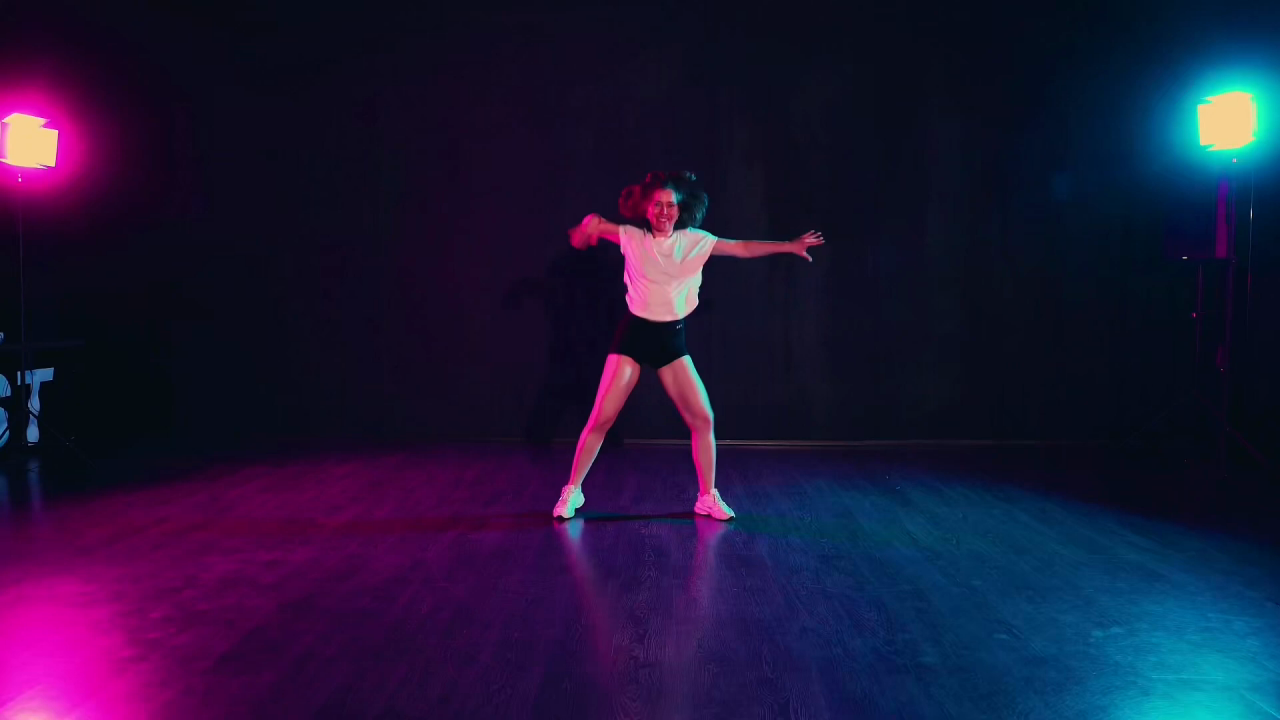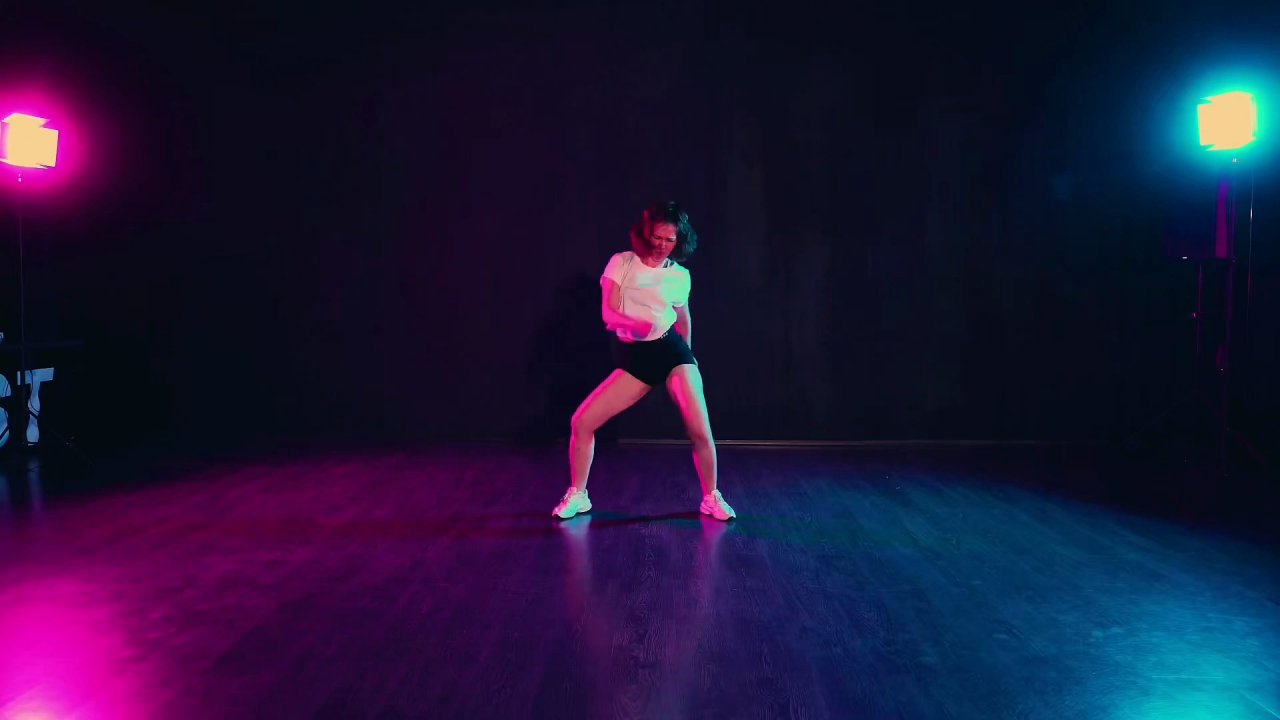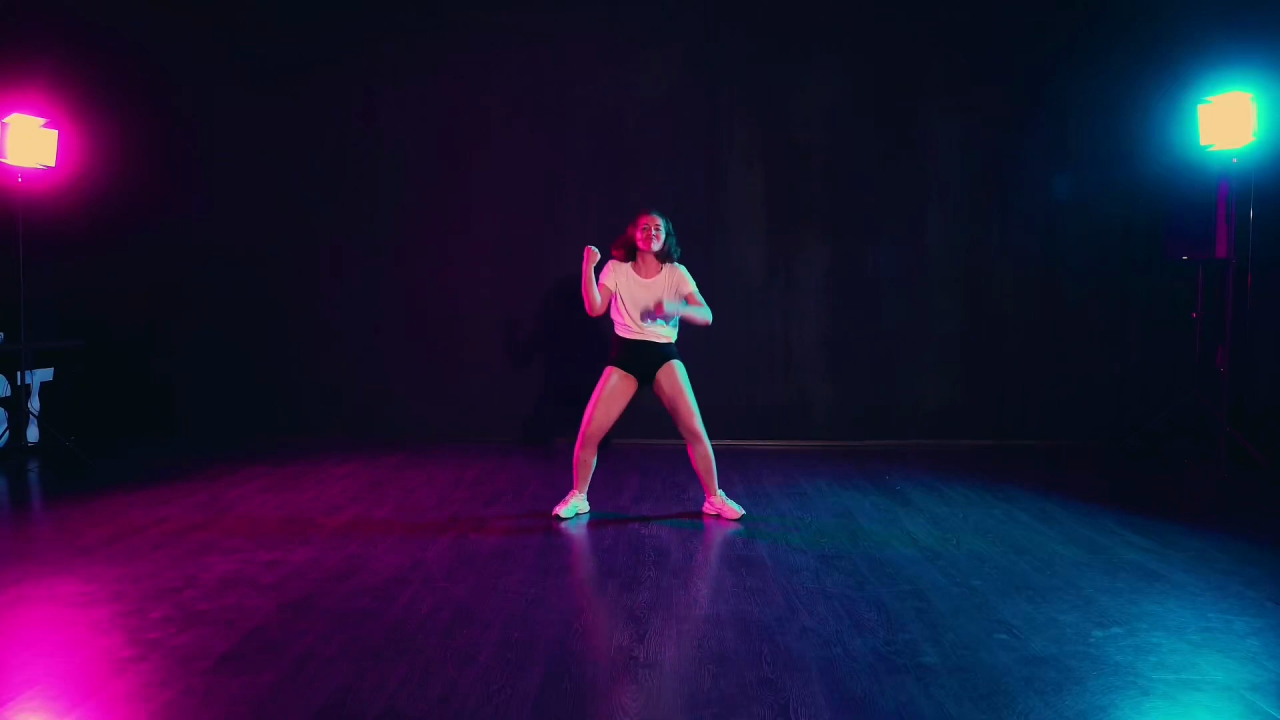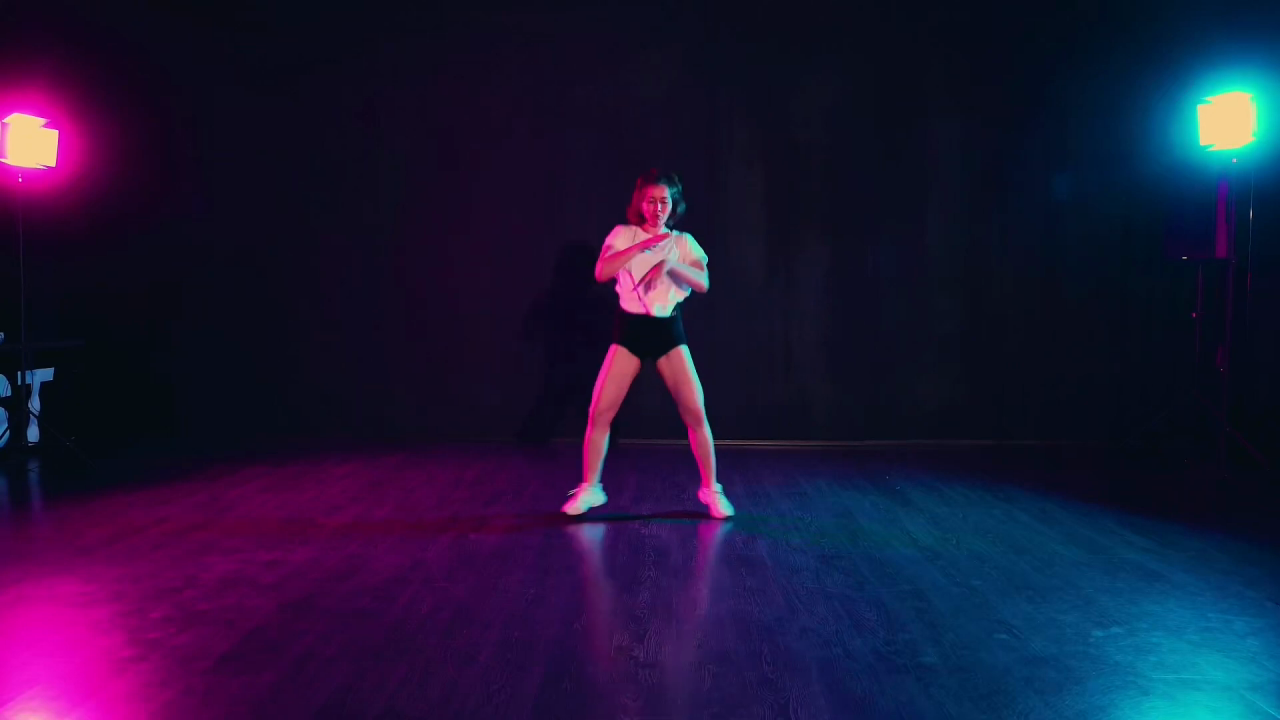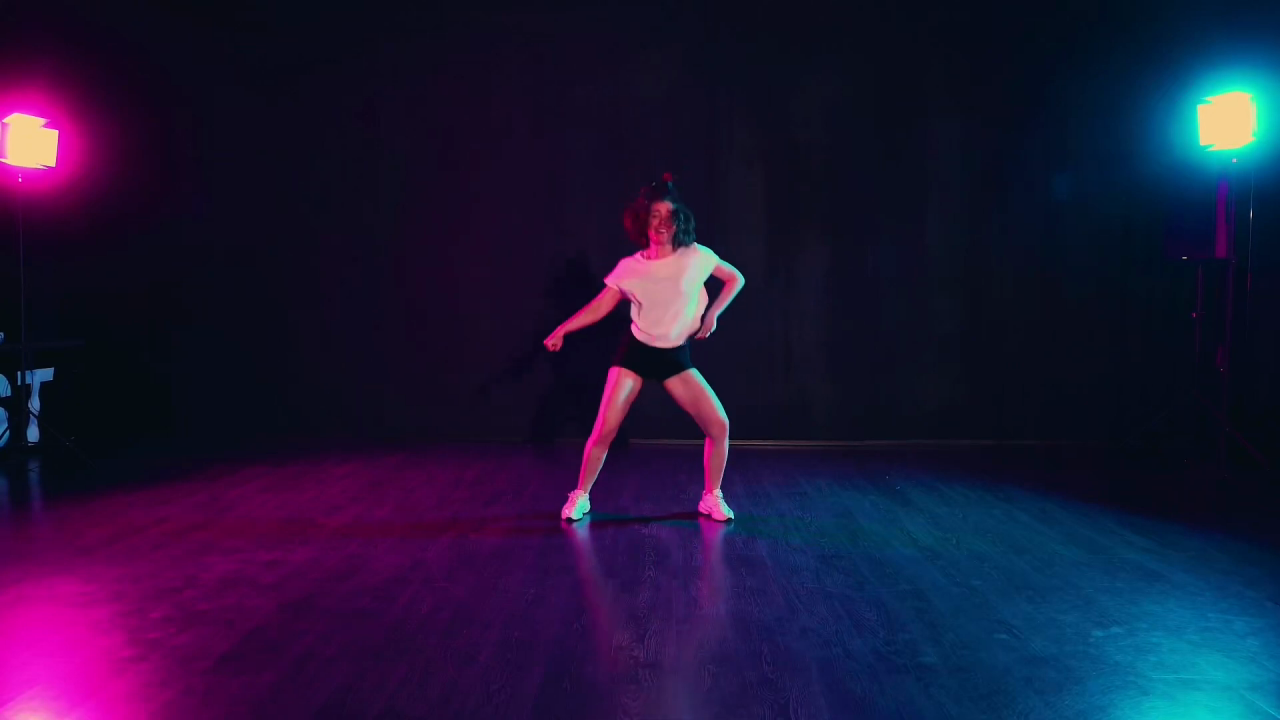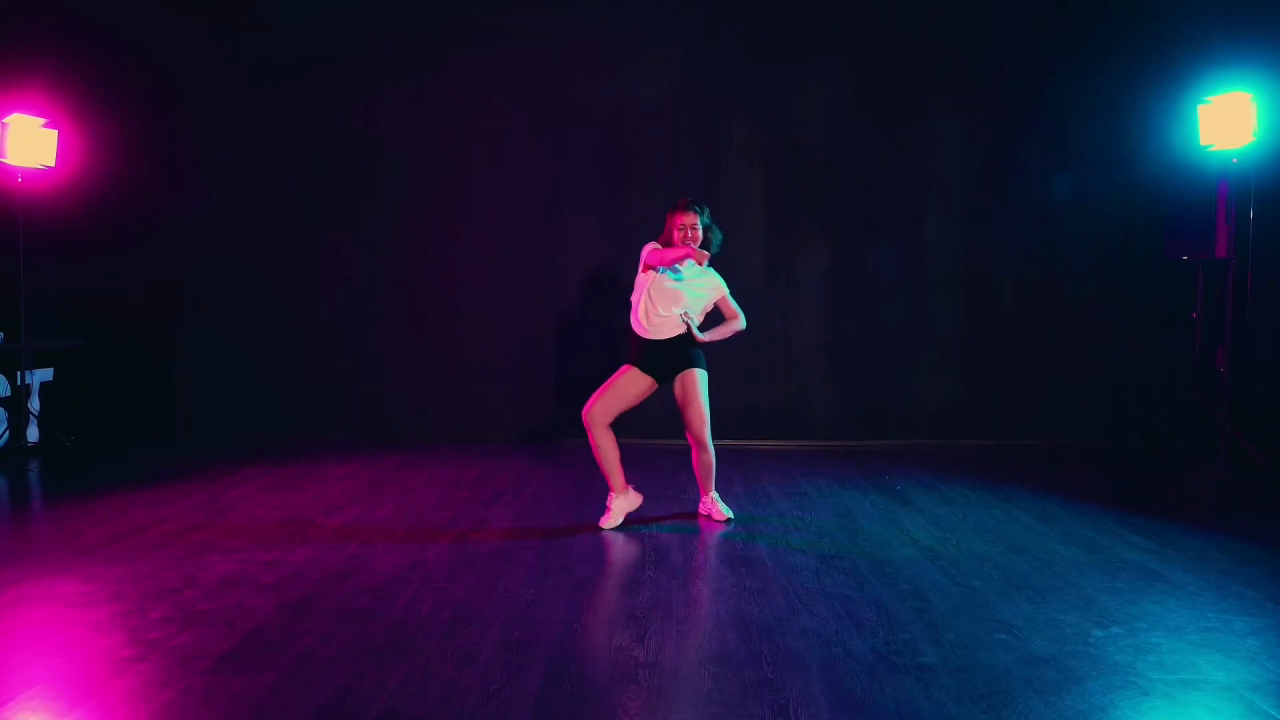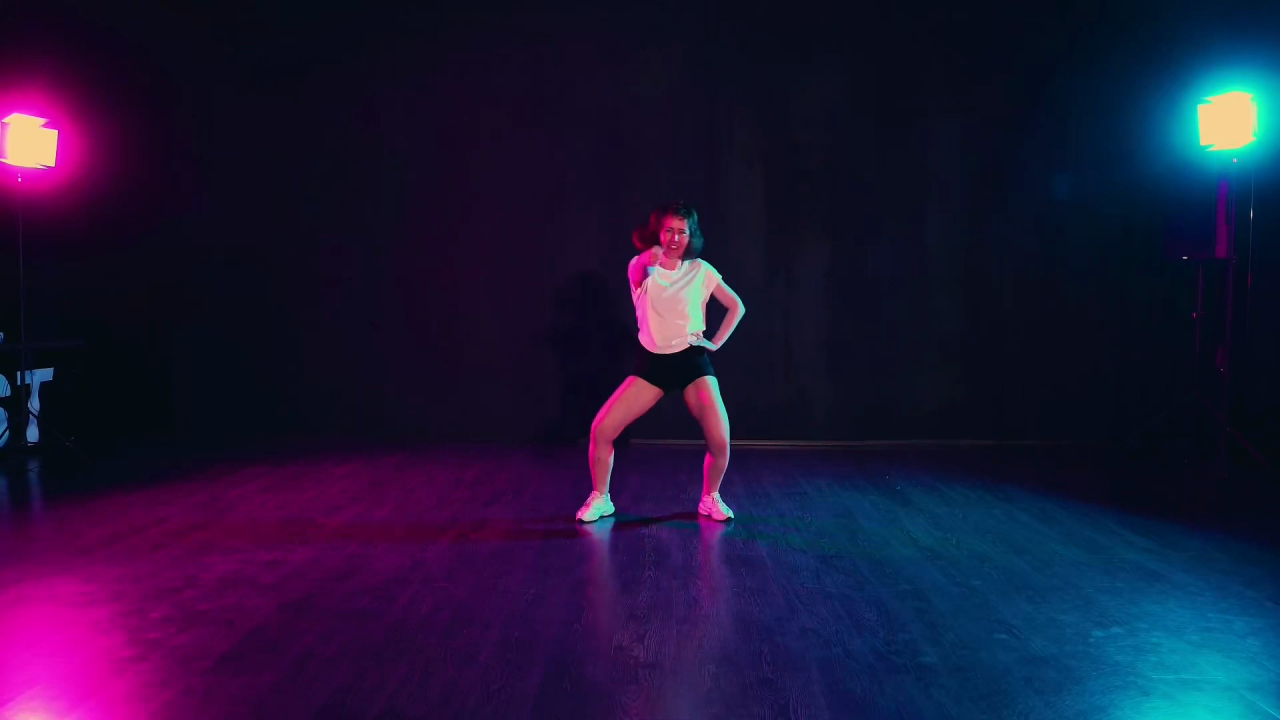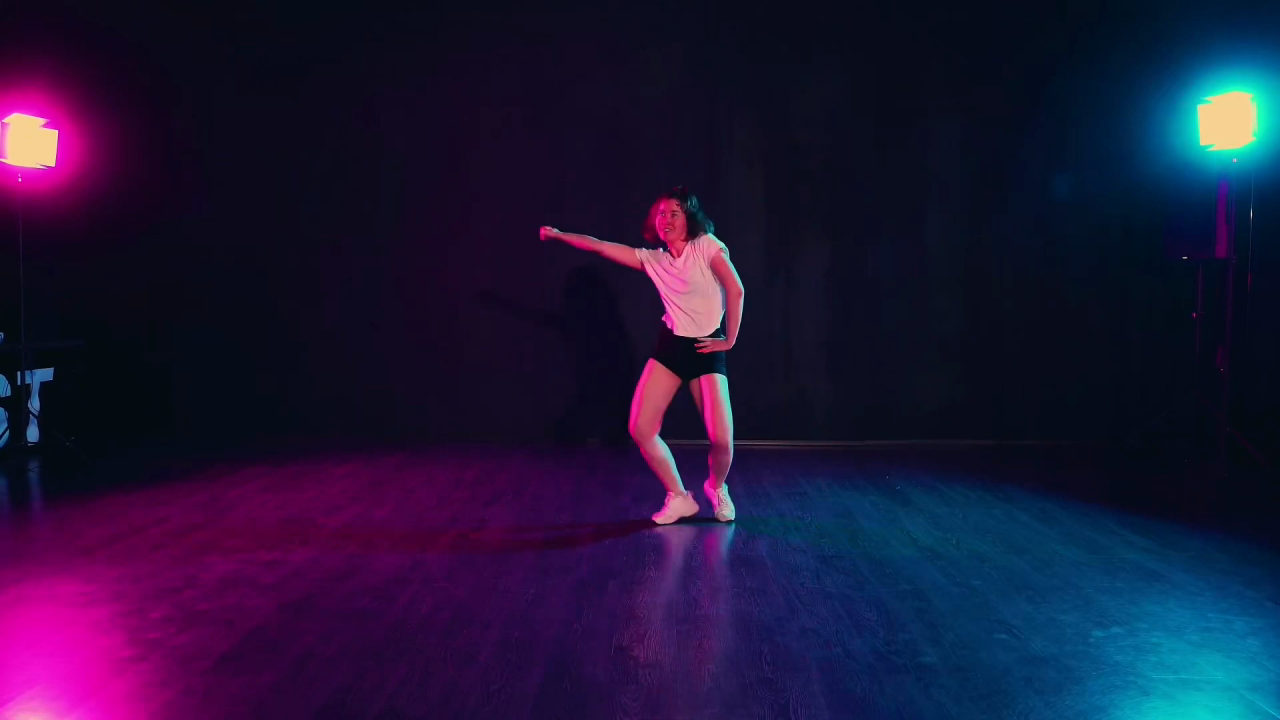
dt=0.4s
person 1, frame 1
left shoulder: (694, 239)
right shoulder: (632, 236)
left elbow: (743, 248)
right elbow: (588, 233)
left wrist: (790, 245)
right wrist: (588, 226)
left hip: (671, 338)
right hip: (634, 335)
left knee: (703, 419)
right knee: (601, 419)
left ankle: (708, 496)
right ankle: (572, 491)
person 1, frame 2
left shoulder: (680, 276)
right shoulder: (621, 262)
right elbow: (608, 312)
left wrist: (690, 353)
right wrist: (634, 323)
left hip: (673, 354)
right hip: (634, 360)
left knee: (700, 432)
right knee: (581, 422)
left ankle: (710, 497)
right ankle: (577, 494)
person 1, frame 3
left shoulder: (676, 273)
right shoulder: (615, 270)
left elbow: (706, 317)
right elbow: (594, 309)
left wrist: (676, 309)
right wrist: (587, 266)
left hip: (664, 356)
right hip: (626, 355)
left knee: (694, 431)
right knee: (589, 432)
left ankle: (714, 498)
right ankle: (578, 496)
person 1, frame 4
left shoulder: (684, 242)
right shoulder: (624, 234)
left elbow: (703, 284)
right elbow: (601, 273)
left wrist: (668, 267)
right wrist: (643, 245)
left hip: (668, 330)
right hip: (630, 329)
left knee: (695, 413)
right knee: (599, 412)
left ankle: (710, 489)
right ankle: (588, 488)
person 1, frame 5
left shoulder: (696, 255)
right shoulder: (629, 267)
left elbow: (736, 279)
right elbow: (598, 307)
left wrist: (713, 314)
right wrist: (562, 330)
left hip: (675, 357)
right hip: (636, 352)
left knee: (719, 425)
right knee: (605, 430)
left ankle: (712, 496)
right ankle: (580, 495)
person 1, frame 6
left shoulder: (709, 278)
right shoulder: (653, 252)
left elbow: (738, 320)
right elbow: (659, 261)
left wrist: (703, 336)
right wrist: (686, 253)
left hip: (684, 353)
right hip: (645, 355)
left knee: (700, 438)
right knee: (592, 415)
left ankle: (709, 498)
right ankle: (621, 494)
person 1, frame 7
left shoulder: (701, 270)
right shoulder: (642, 267)
left elbow: (737, 307)
right elbow: (642, 270)
left wrist: (715, 343)
right wrist: (649, 258)
left hip: (693, 362)
right hip: (652, 363)
left knee: (720, 441)
right knee: (601, 429)
left ankle: (710, 498)
right ankle: (600, 498)
person 1, frame 8
left shoulder: (707, 245)
right shoulder: (653, 259)
left elbow: (736, 291)
right elbow: (604, 248)
left wrist: (730, 340)
right wrist: (560, 234)
left hip: (706, 352)
right hip: (669, 348)
left knee: (721, 439)
right knee: (640, 429)
left ankle: (716, 488)
right ankle: (678, 497)
